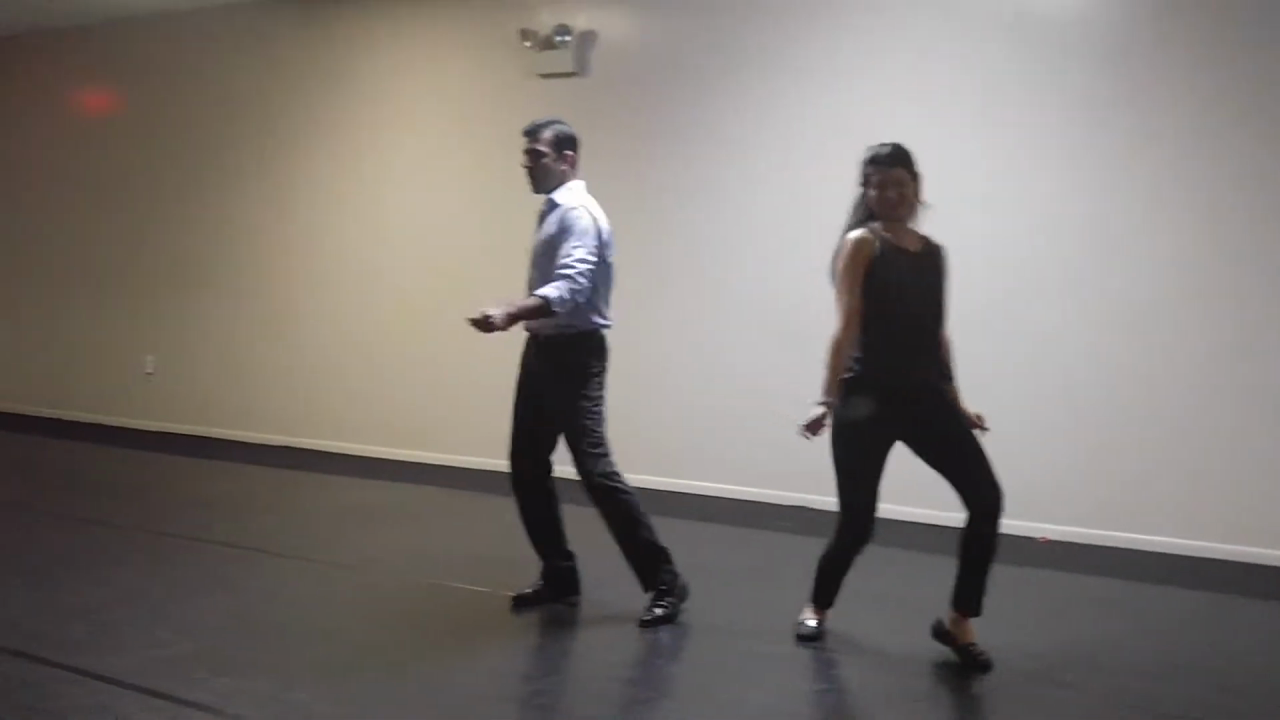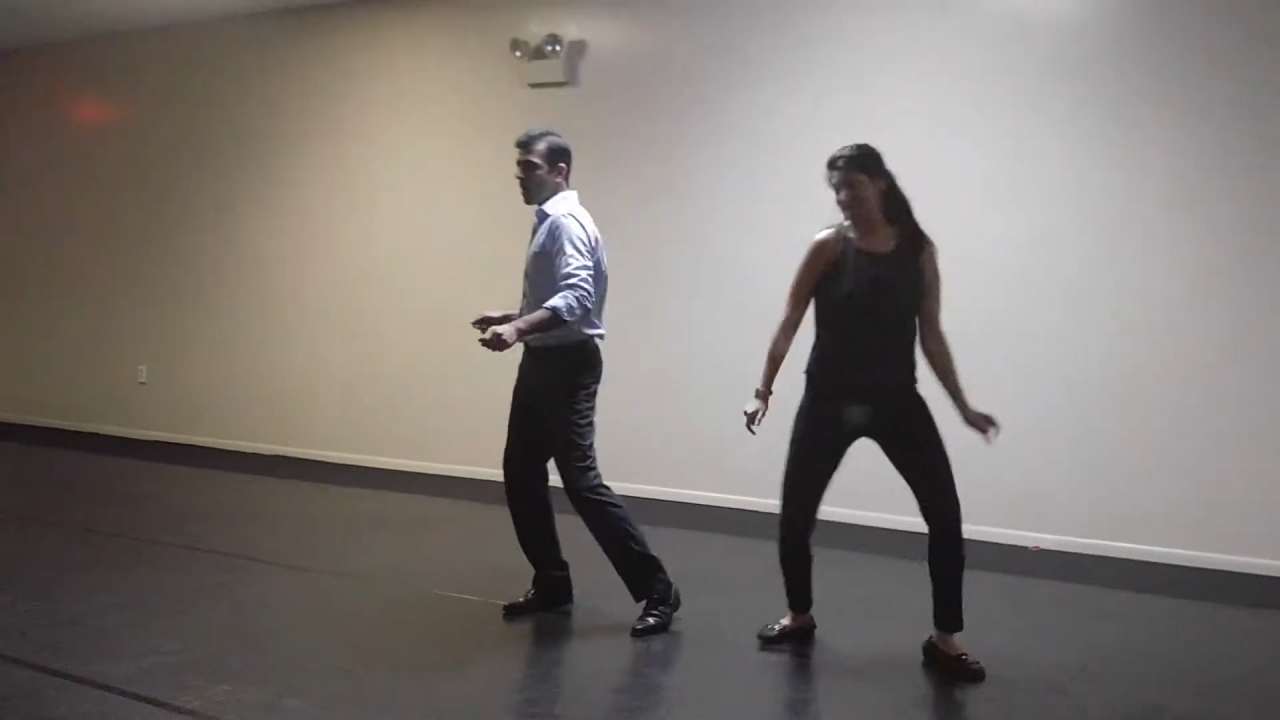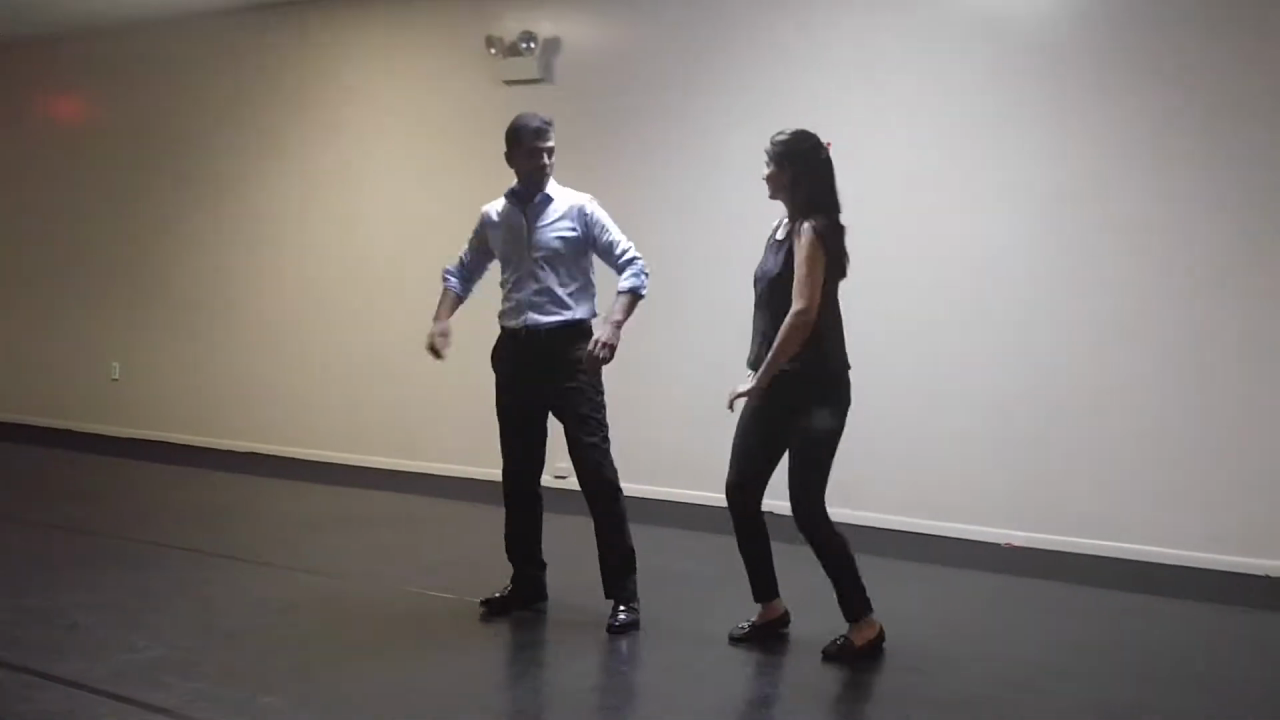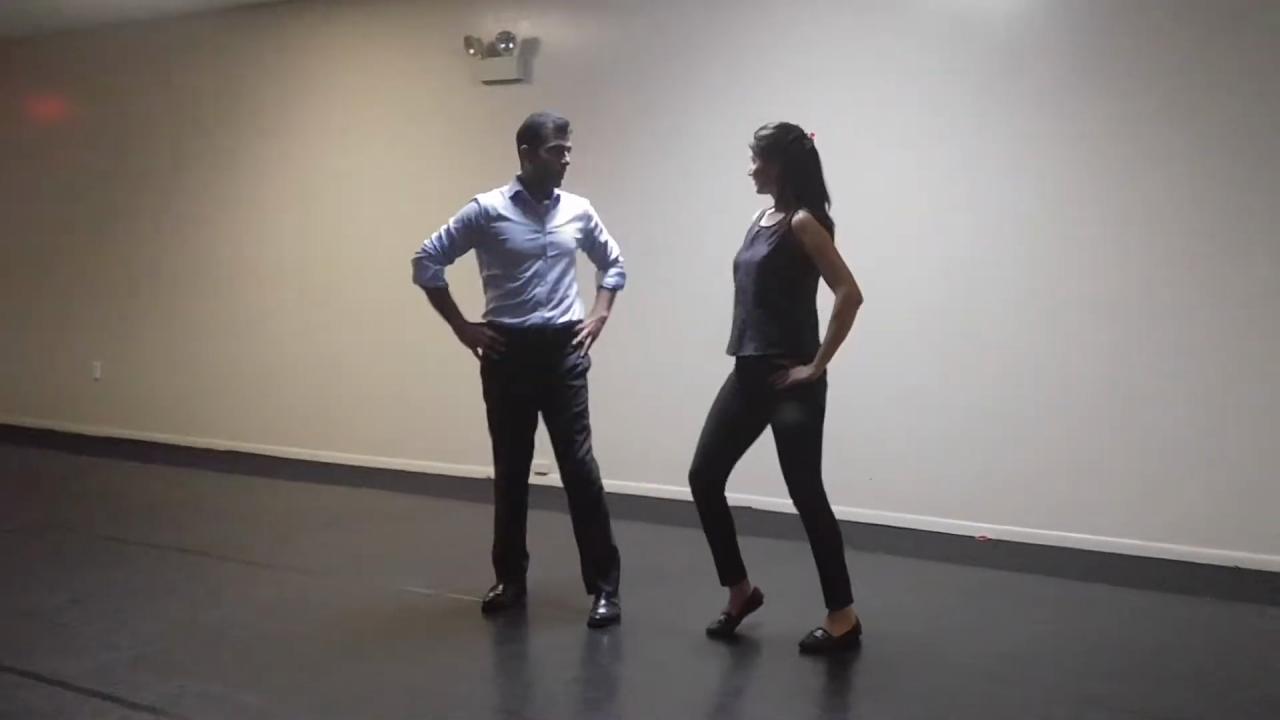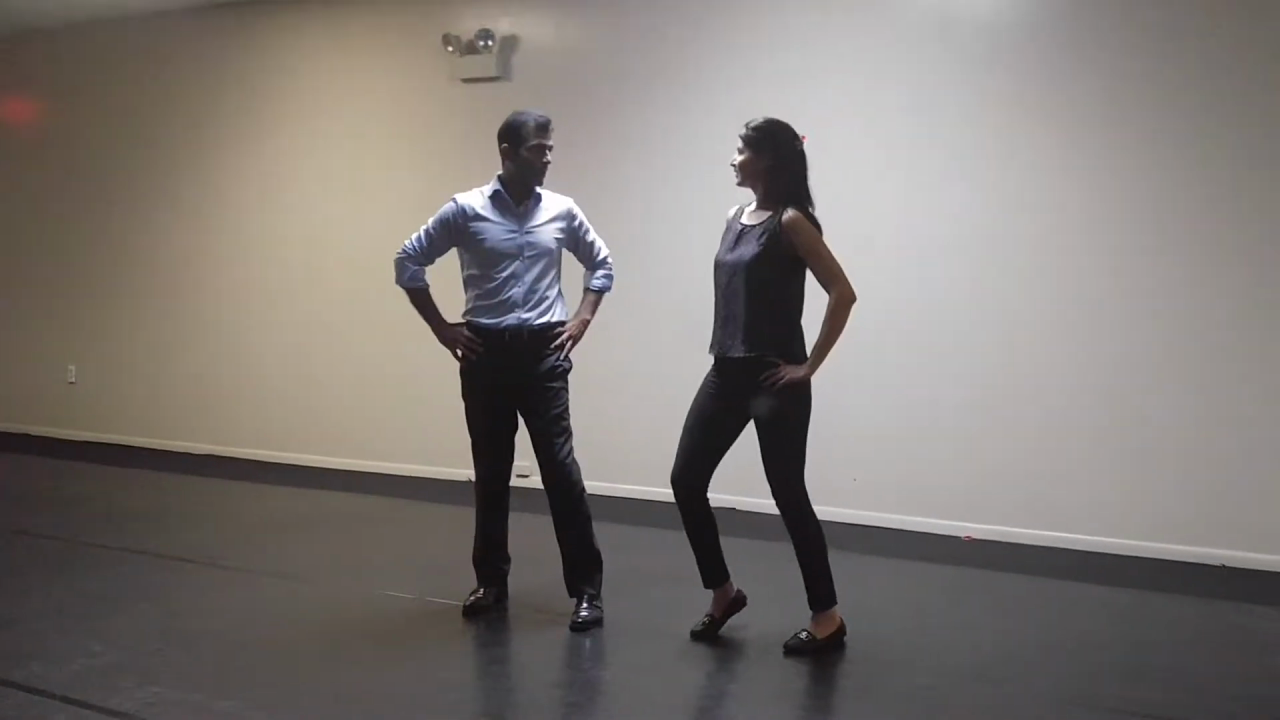
dt=0.5s
person 1, frame 1
left shoulder: (933, 253)
right shoulder: (860, 244)
right elbow: (848, 328)
left wrist: (954, 403)
right wrist: (827, 400)
left hip: (923, 398)
right hip: (867, 397)
left knee: (986, 499)
right knee: (856, 524)
left ankle: (958, 620)
right ankle: (816, 607)
person 1, frame 2
left shoulder: (917, 251)
right shoulder: (828, 245)
left elbow: (929, 333)
right elbow: (790, 323)
left wrist: (962, 403)
right wrist: (762, 391)
left hip: (894, 399)
right hip: (828, 400)
left knee: (945, 515)
right knee: (796, 516)
left ankle: (944, 639)
right ankle: (800, 615)
person 1, frame 3
left shoulder: (812, 231)
right shoulder: (781, 228)
left elbow: (804, 312)
left wrist: (760, 378)
left hip: (818, 388)
right hip: (775, 384)
left knee: (807, 510)
right knee: (740, 494)
left ankle: (863, 624)
right ankle: (771, 608)
person 1, frame 4
left shoulder: (802, 223)
right shoulder: (761, 221)
left elbow: (849, 293)
left wrist: (818, 365)
right wrist: (747, 359)
left hip: (790, 379)
right hip: (748, 373)
left knee: (806, 494)
right knee: (704, 478)
left ankle: (843, 615)
right ankle: (740, 590)
person 1, frame 5
left shoulder: (791, 222)
right shoulder: (735, 218)
left elbow: (842, 293)
left wrist: (810, 365)
right wrist: (726, 357)
left hip: (774, 379)
right hip: (725, 373)
left knee: (788, 494)
right knee: (686, 480)
left ankle: (826, 617)
right ankle: (723, 593)
person 2, frame 1
left shoulder: (577, 212)
right shoulder: (553, 212)
left elbow: (572, 290)
left wrist: (510, 314)
right wrist: (511, 312)
left hip: (573, 354)
right hip: (543, 351)
left knee: (594, 468)
right knee: (526, 465)
left ankle: (665, 583)
right ankle: (559, 576)
person 2, frame 2
left shoulder: (567, 221)
right shoulder: (548, 222)
left elbow: (577, 297)
left wrist: (519, 327)
right wrist: (507, 318)
left hip: (568, 364)
right hip: (540, 363)
left knee: (581, 480)
right knee: (521, 475)
left ankle: (658, 592)
right ankle: (552, 582)
person 2, frame 3
left shoulder: (580, 209)
right shoulder: (493, 218)
left elbow: (631, 265)
right elbow: (461, 273)
left wrist: (612, 322)
right wrist: (442, 320)
left hip: (570, 349)
right hip: (514, 351)
left knee: (595, 470)
right knee: (518, 472)
left ankle: (624, 594)
right ankle: (527, 581)
person 2, frame 4
left shoulder: (579, 212)
right shoulder: (487, 210)
left elbow: (613, 263)
right elbow: (427, 262)
left wrist: (599, 316)
right wrist: (462, 326)
left hip: (564, 351)
right hip: (507, 352)
left knee: (579, 467)
right knee: (510, 470)
left ankle: (604, 586)
right ankle: (510, 578)
person 2, frame 5
left shoulder: (562, 211)
right shoulder: (465, 209)
left elbow: (602, 264)
right elbow: (408, 262)
left wrist: (582, 319)
right wrist: (440, 327)
left hip: (543, 352)
right hip: (484, 352)
left knee: (560, 468)
right knee: (490, 472)
left ankle: (587, 589)
right ankle: (491, 581)
